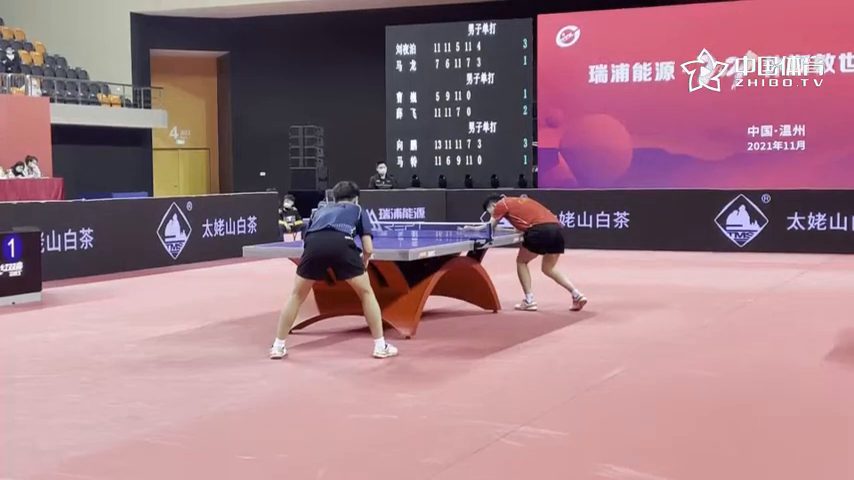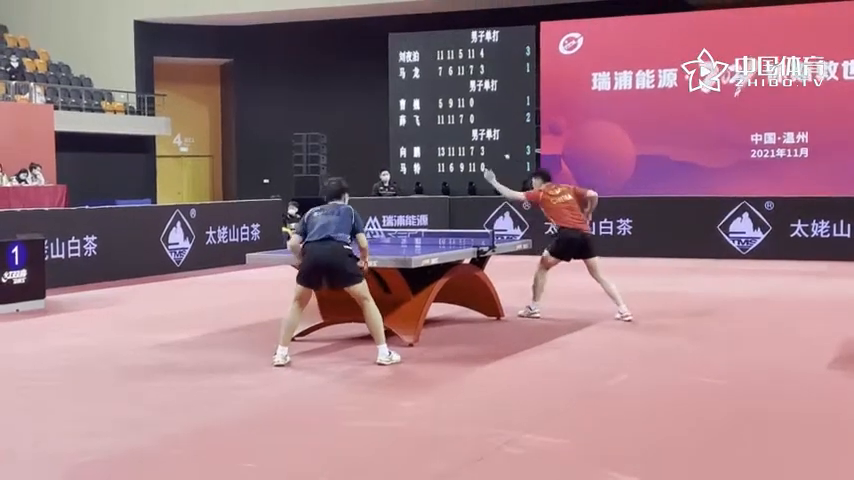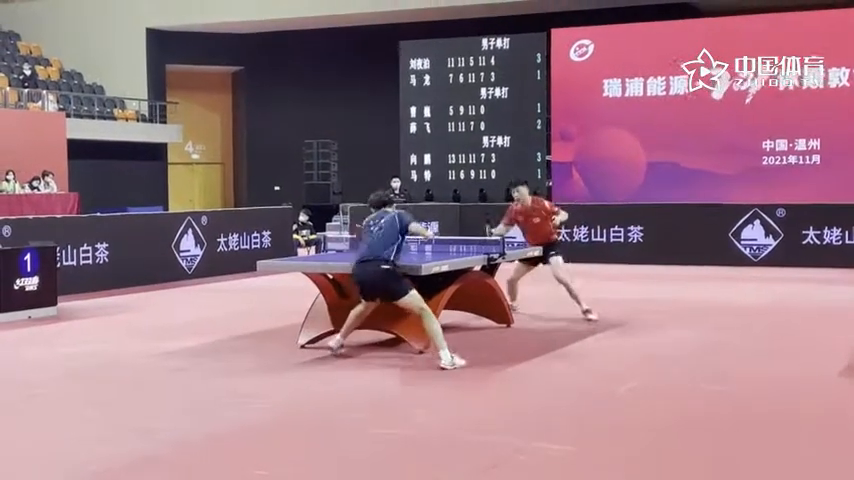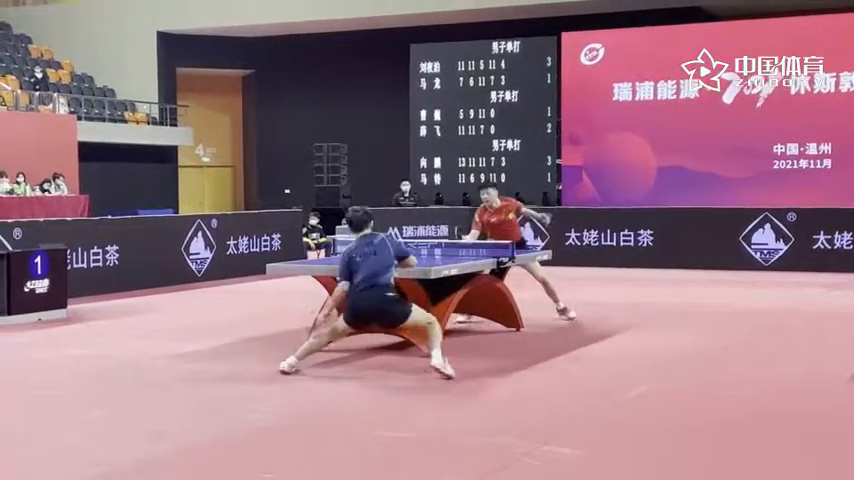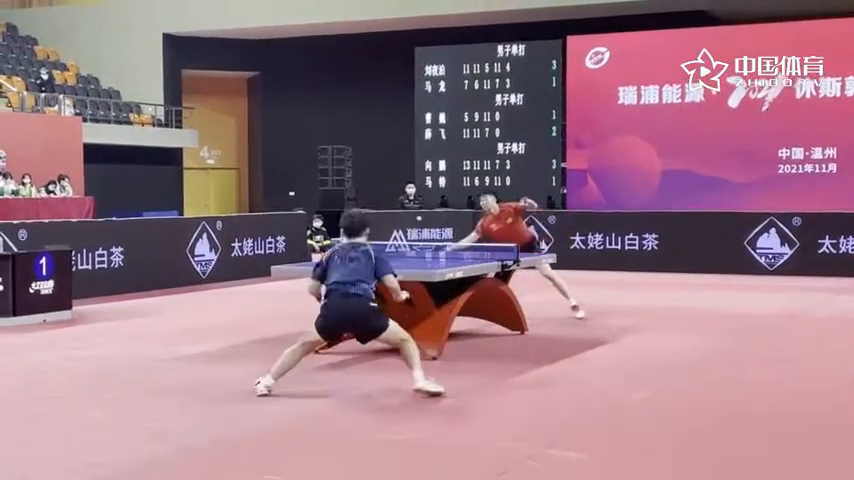
dt=1s
person 1, frame 1
left shoulder: (320, 211)
right shoulder: (358, 210)
left elbow: (308, 238)
right elbow: (368, 249)
left wrist: (324, 266)
right wrist: (362, 265)
left hip: (314, 244)
right hip: (341, 244)
left knee: (297, 295)
right knee: (366, 293)
left ankle: (278, 346)
right ankle: (380, 346)
person 1, frame 2
left shoulder: (312, 213)
right shoulder: (350, 211)
left elbow: (293, 244)
right elbow: (363, 244)
left wrist: (304, 261)
right wrist: (363, 260)
left hip: (312, 253)
right hip: (339, 253)
left knee: (297, 304)
right knee: (366, 301)
left ankle: (281, 353)
right ankle: (383, 352)
person 1, frame 3
left shoulder: (368, 222)
right shoulder: (398, 215)
right elbow: (414, 228)
right wrist: (427, 233)
left hip: (361, 271)
right hip: (382, 271)
left knee: (366, 306)
right knee: (424, 311)
left ankle: (338, 340)
right ankle: (446, 357)
person 1, frame 4
left shoulder: (348, 253)
right shoulder: (386, 241)
left elbow: (343, 287)
right elbow: (412, 262)
left wrist: (326, 311)
left hip: (358, 302)
right hip: (385, 298)
left knee: (332, 332)
right knee: (431, 323)
left ankle: (291, 362)
right ankle: (437, 359)
person 1, frame 5
left shoulder: (331, 253)
right shoulder: (372, 253)
left elbow: (312, 288)
right elbow: (391, 284)
left wrist: (324, 300)
right wrist: (400, 296)
left hip: (333, 309)
right hip: (363, 310)
left knee: (304, 345)
right knee: (405, 340)
left ankle: (266, 382)
right ankle: (420, 379)
person 2, frame 1
left shoulder: (501, 204)
right shoulder: (518, 202)
left elbow: (489, 228)
left wrist: (473, 228)
left hip: (540, 231)
right hip: (556, 228)
left knee: (521, 262)
right knee: (548, 268)
left ankle: (529, 301)
right ankle: (577, 294)
person 2, frame 2
left shoulder: (540, 194)
right shoulder: (569, 188)
left elbow: (512, 195)
right elbow: (594, 195)
left wrist: (492, 181)
right wrist: (588, 213)
left hip: (566, 236)
right hip: (584, 235)
left knee: (542, 268)
right knee: (598, 276)
left ankle: (533, 308)
right ankle: (623, 309)
person 2, frame 3
left shoulder: (542, 205)
right shoulder: (514, 210)
left elbow: (564, 214)
right elbow: (505, 227)
left wrist: (559, 218)
right wrist: (494, 232)
left hip: (549, 245)
right hip: (532, 247)
left knee: (559, 277)
right knee: (512, 279)
left ankle: (584, 308)
right ankle: (512, 305)
person 2, frame 4
left shoulder: (510, 203)
right shoulder: (481, 213)
left elbow: (522, 210)
right elbow: (473, 235)
left wrist: (539, 216)
right wrist: (466, 240)
left hip: (518, 245)
left knee: (542, 278)
left ankle: (561, 308)
person 2, frame 5
left shoulder: (510, 208)
right shoulder: (485, 223)
left elbow: (533, 207)
right elbow: (471, 239)
left wrist: (529, 203)
left hip: (529, 245)
left knee: (548, 274)
left ankle: (573, 304)
